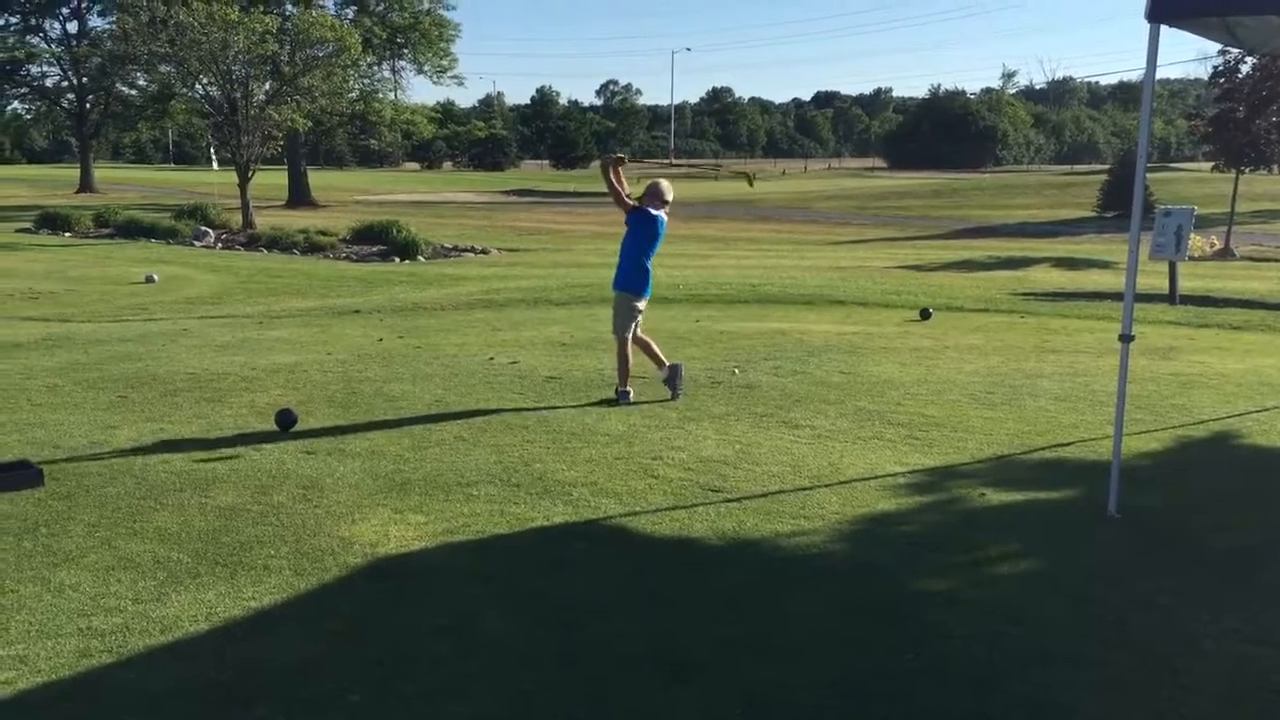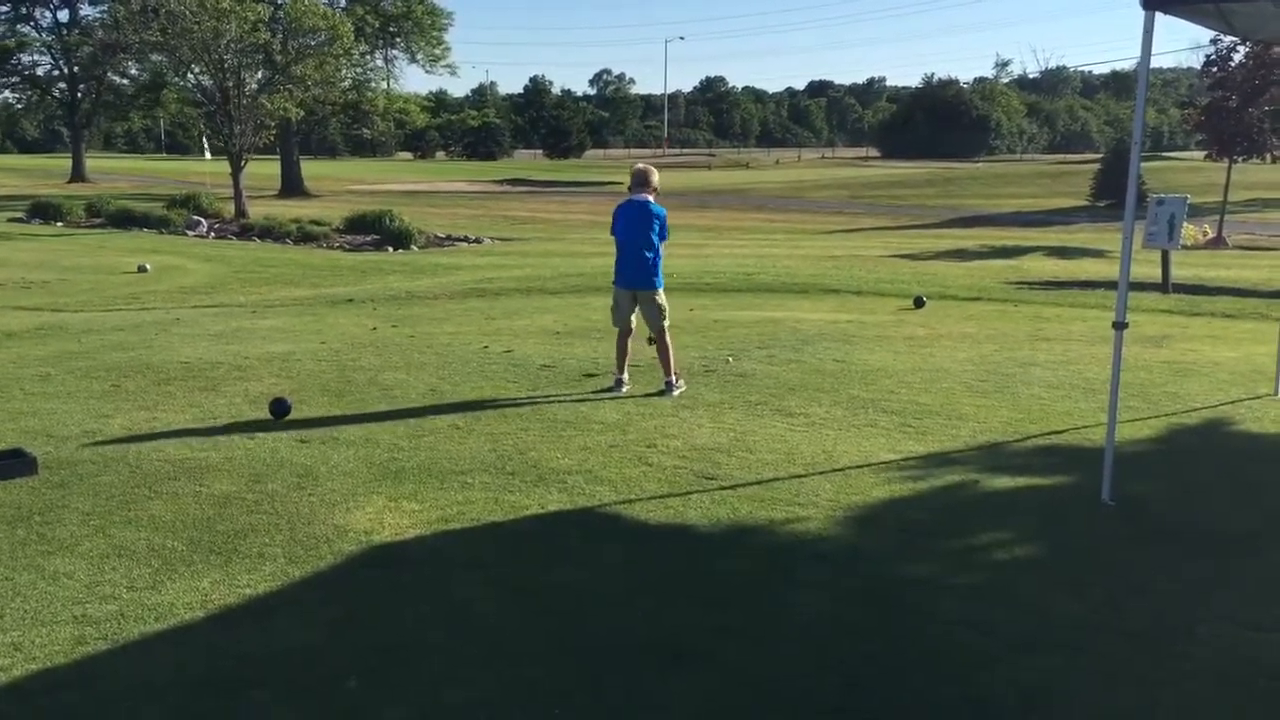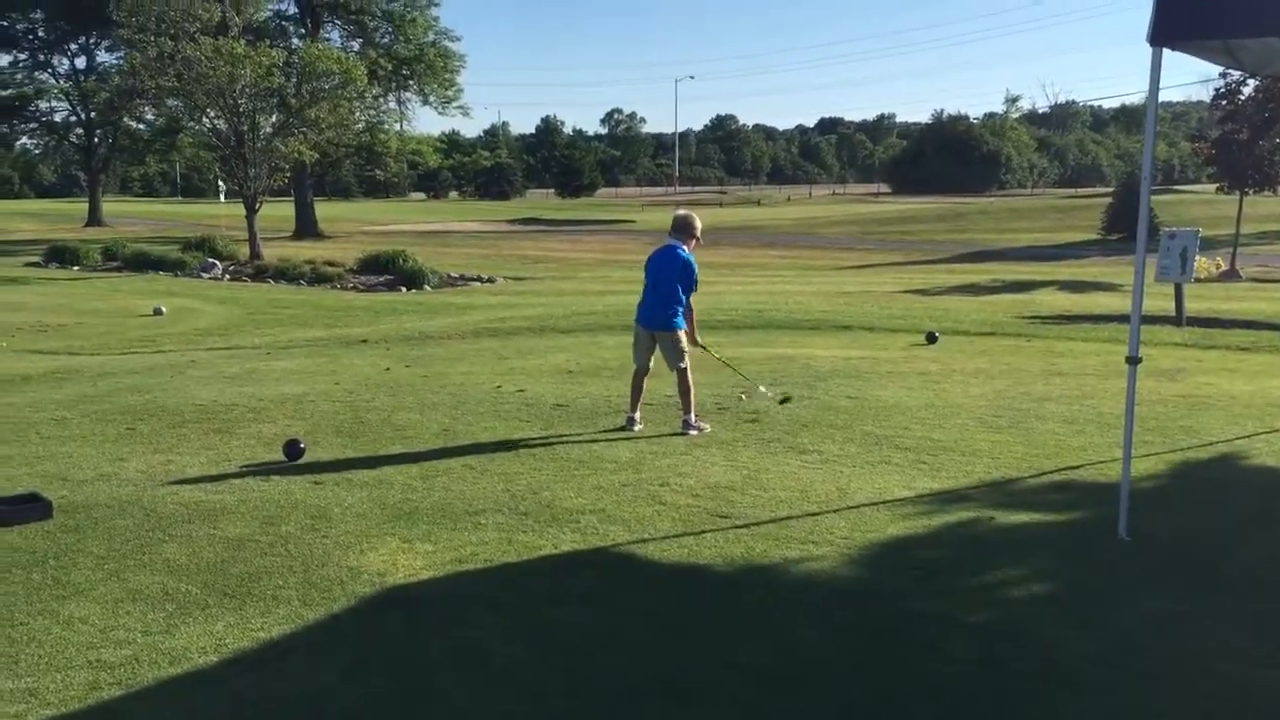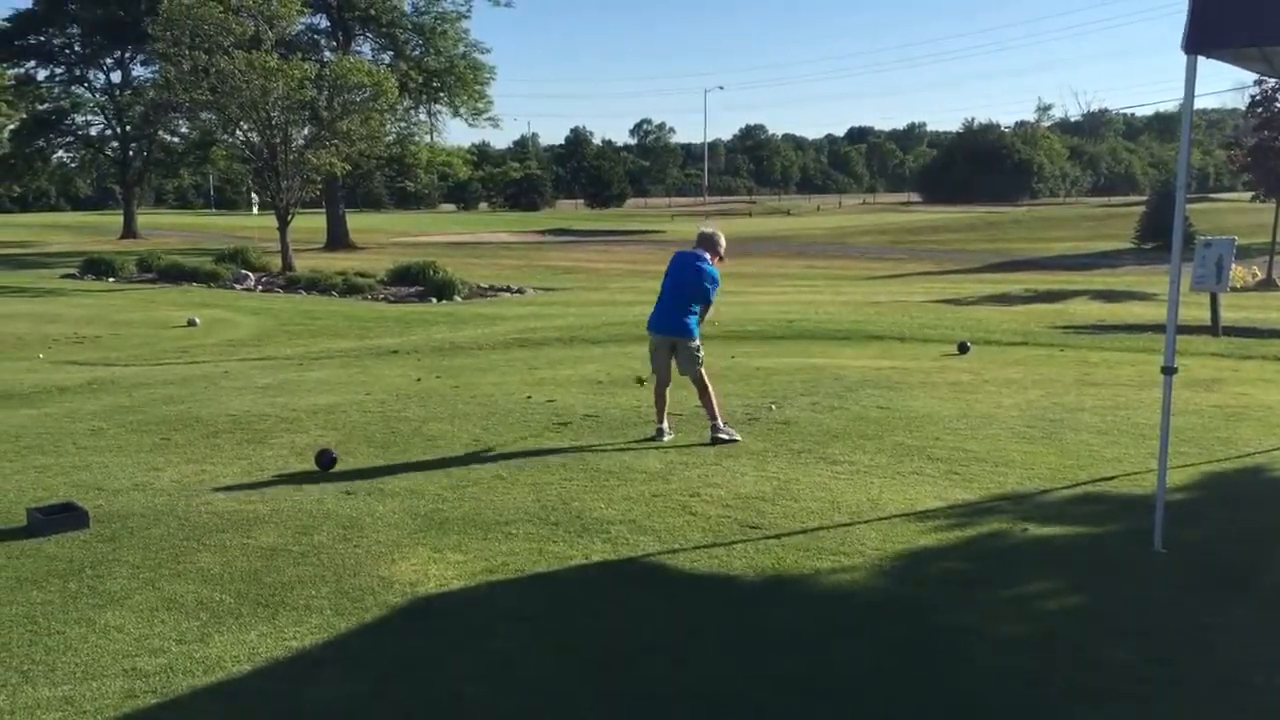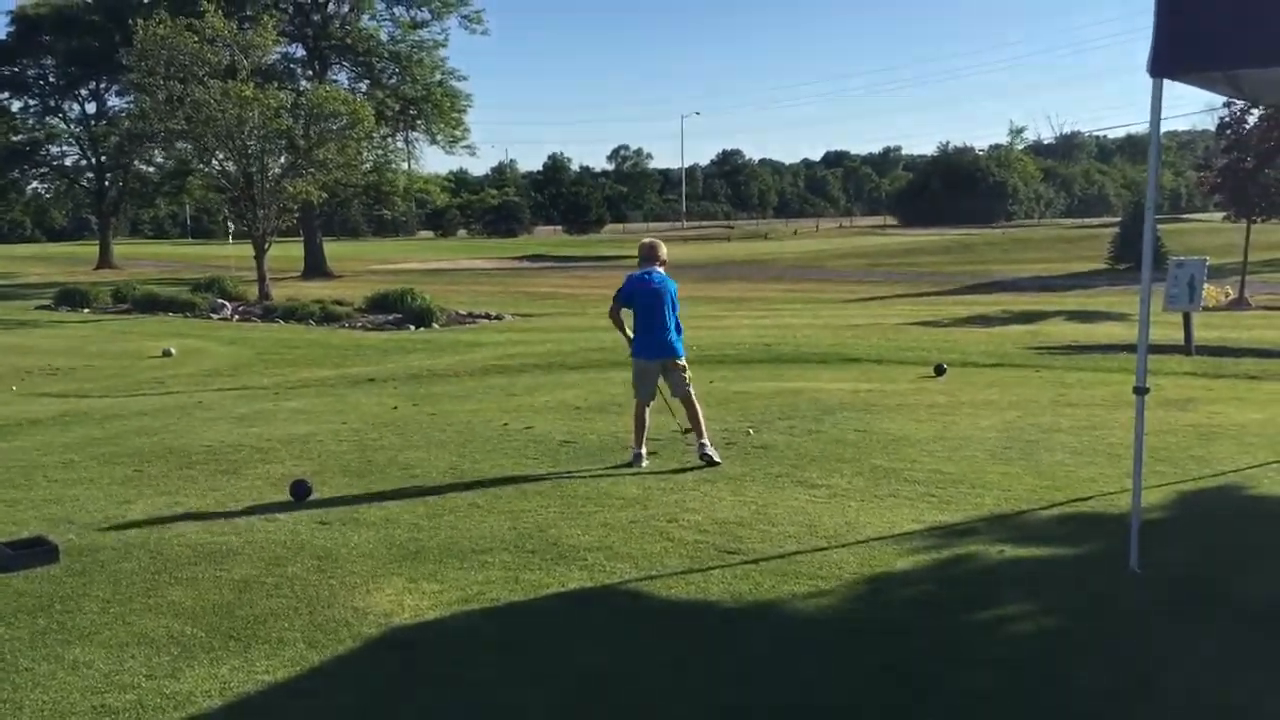
dt=1s
person 1, frame 1
left shoulder: (651, 218)
right shoulder: (651, 219)
left elbow: (624, 201)
right elbow: (627, 198)
left wrist: (610, 170)
right wrist: (615, 169)
left hip: (630, 286)
right hip: (638, 285)
left knee: (624, 337)
right knee: (635, 335)
left ankle: (624, 390)
right ankle: (669, 370)
person 1, frame 2
left shoulder: (619, 210)
right shoulder: (659, 212)
left elbow: (619, 240)
right elbow: (659, 247)
left hip: (623, 280)
right hip: (649, 280)
left knee: (625, 330)
right knee: (660, 330)
left ankle: (621, 378)
right ankle: (671, 380)
person 1, frame 3
left shoulder: (655, 255)
right shoulder: (687, 261)
right elbow: (686, 301)
right wrist: (692, 332)
left hip: (645, 319)
right hip: (669, 322)
left knee: (642, 369)
right knee: (683, 370)
left ankle: (633, 417)
right ankle: (689, 420)
person 1, frame 4
left shoulder: (679, 257)
right shoulder: (712, 274)
right elbow: (703, 311)
left hip: (660, 326)
right hip: (686, 330)
left knee: (662, 378)
right knee: (700, 379)
left ankle: (662, 427)
right ankle: (718, 426)
person 1, frame 5
left shoulder: (633, 281)
right shoulder: (669, 284)
left elbow: (614, 312)
left wrist: (628, 336)
left hip: (644, 352)
right hip: (672, 350)
left knee: (643, 402)
right knee: (688, 398)
left ankle: (639, 452)
right ankle: (704, 445)
